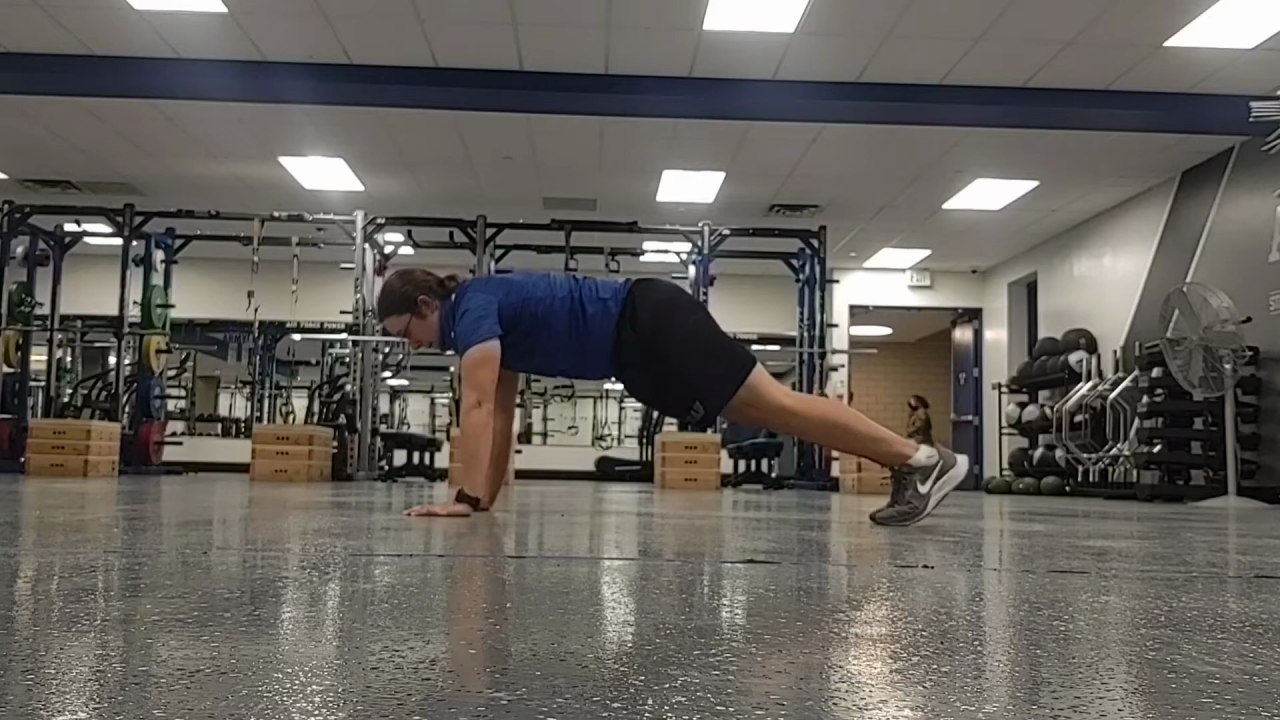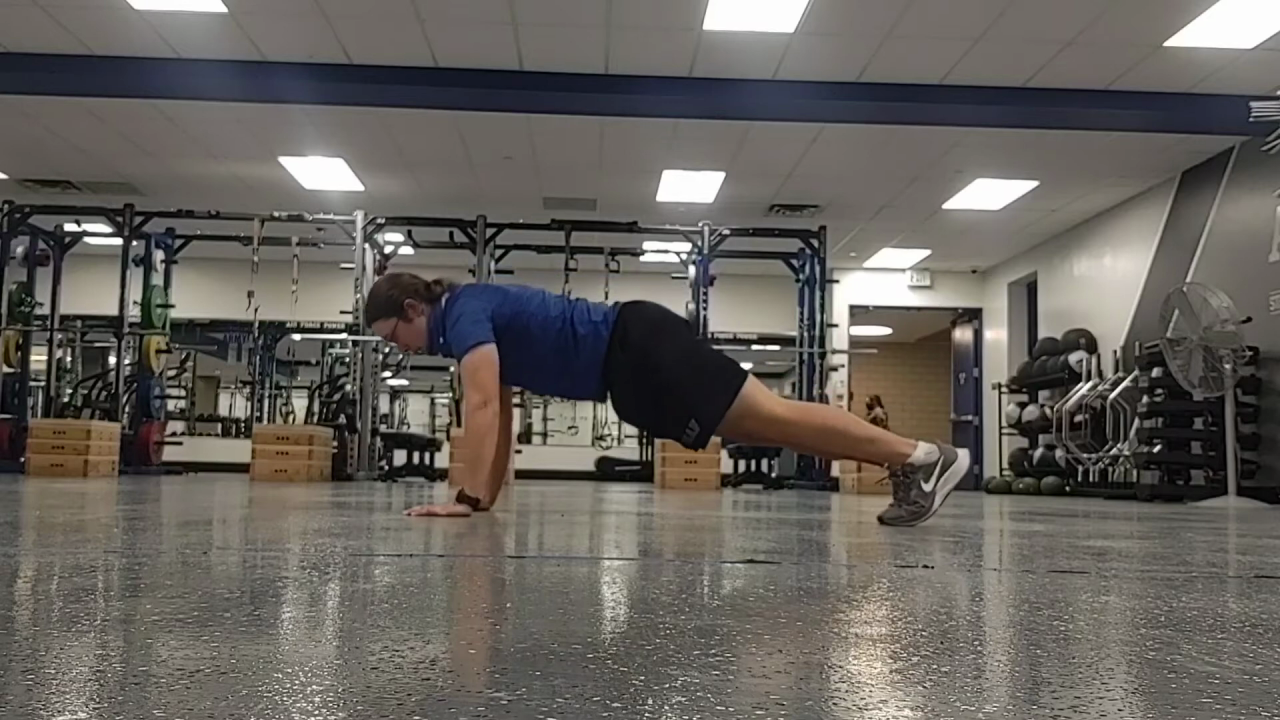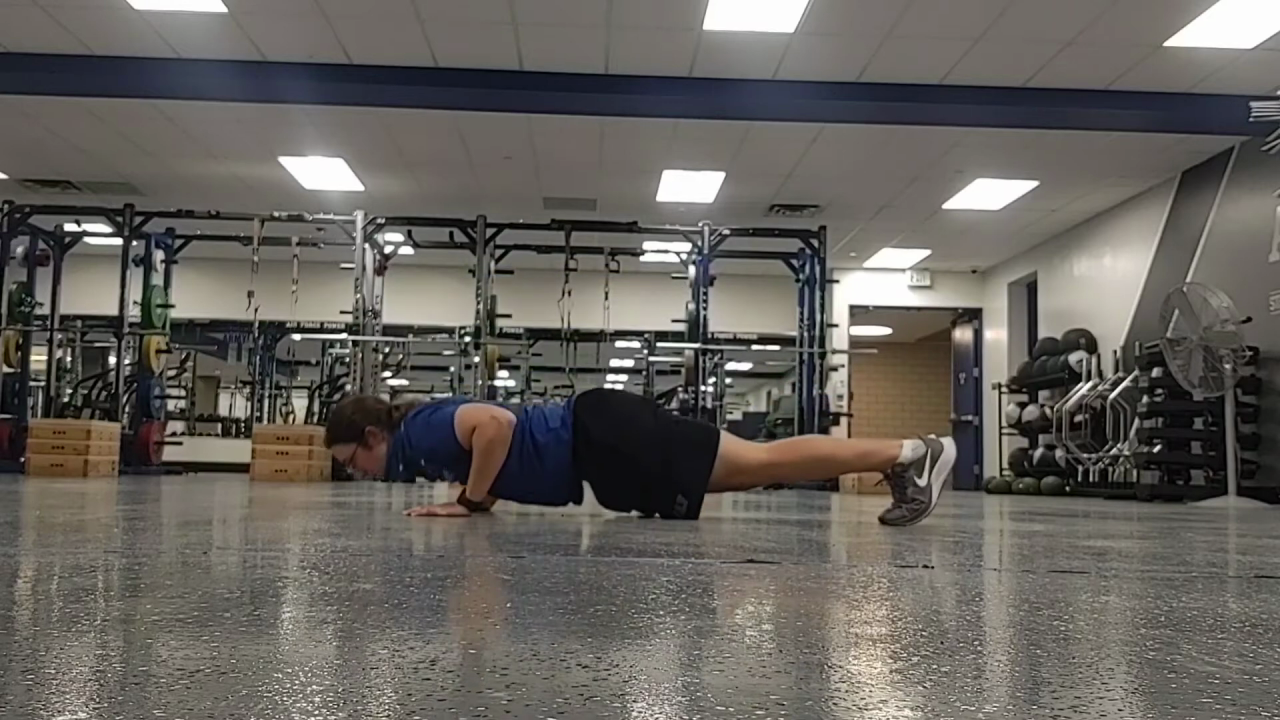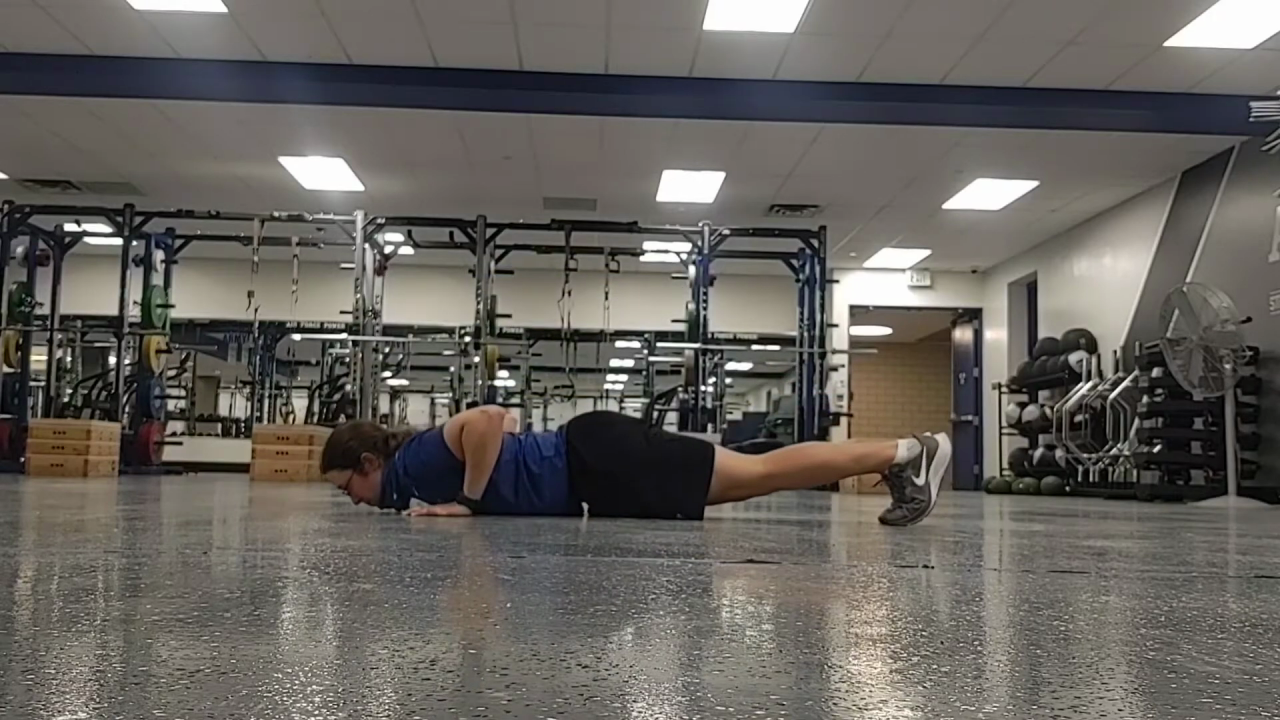
dt=0.5s
person 1, frame 1
left shoulder: (472, 307)
right shoulder: (486, 316)
left elbow: (476, 405)
right elbow: (501, 411)
left wrist: (465, 498)
right wrist: (488, 497)
left hip: (650, 324)
right hip: (643, 341)
left knee: (777, 405)
right knee: (768, 413)
left ankle: (924, 460)
right ankle: (914, 462)
person 1, frame 2
left shoulder: (463, 313)
right shoulder: (471, 315)
left elbow: (482, 408)
right elbow: (499, 413)
left wrist: (468, 498)
right wrist: (487, 496)
left hip: (638, 348)
right hip: (630, 362)
left knee: (770, 416)
right knee: (765, 427)
left ankle: (922, 456)
right ankle: (912, 462)
person 1, frame 3
left shoulder: (420, 435)
right shoulder: (428, 432)
left elbow: (496, 423)
left wrist: (469, 501)
right wrist: (478, 497)
left hip: (601, 435)
right hip: (594, 440)
left knee: (756, 461)
right knee: (751, 463)
left ankle: (911, 454)
right ankle: (907, 454)
person 1, frame 4
left shoulder: (414, 463)
right shoulder: (419, 461)
left elbow: (487, 417)
left wrist: (468, 501)
right wrist: (472, 498)
left hip: (596, 462)
right hip: (588, 460)
left knee: (755, 474)
right knee: (752, 473)
left ankle: (908, 453)
right ankle: (902, 455)
